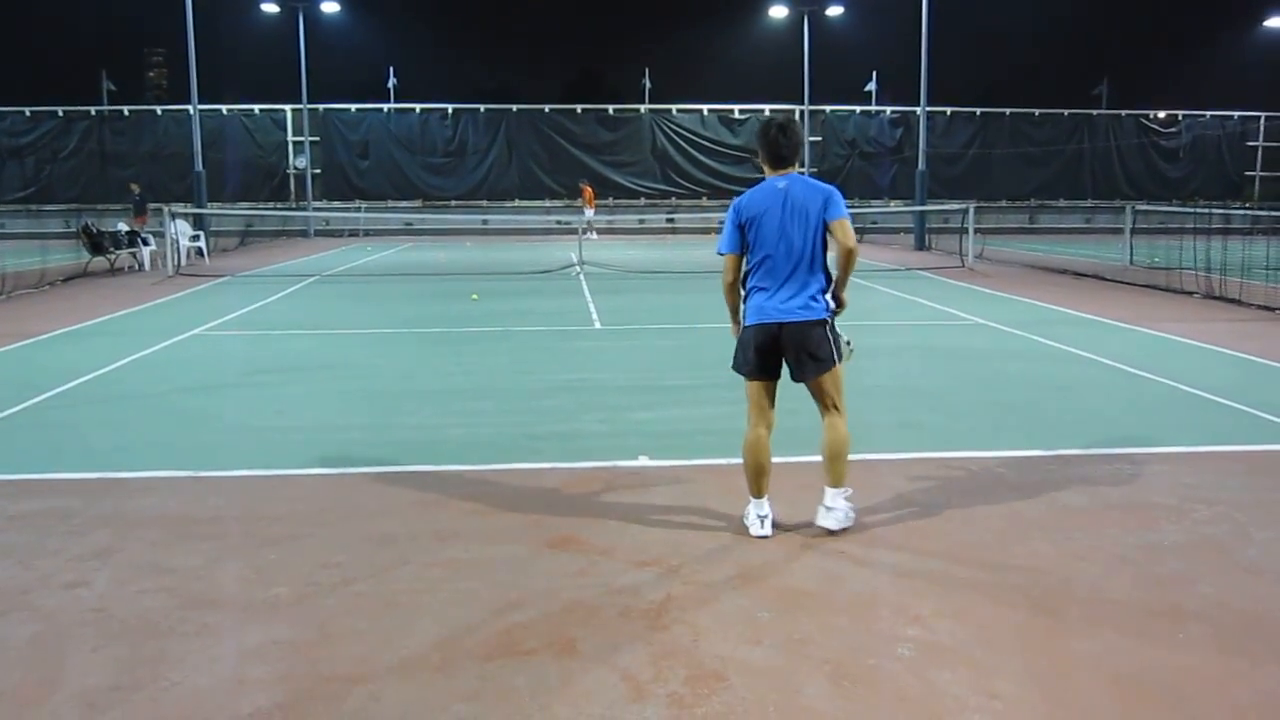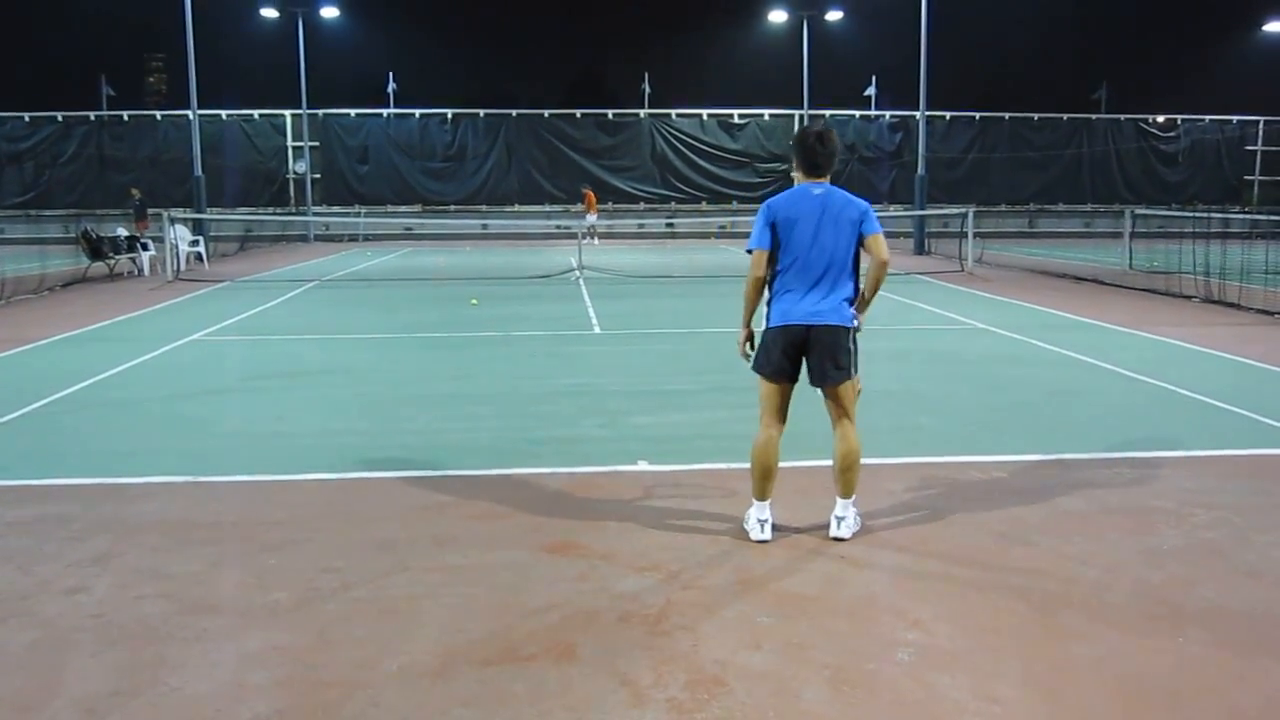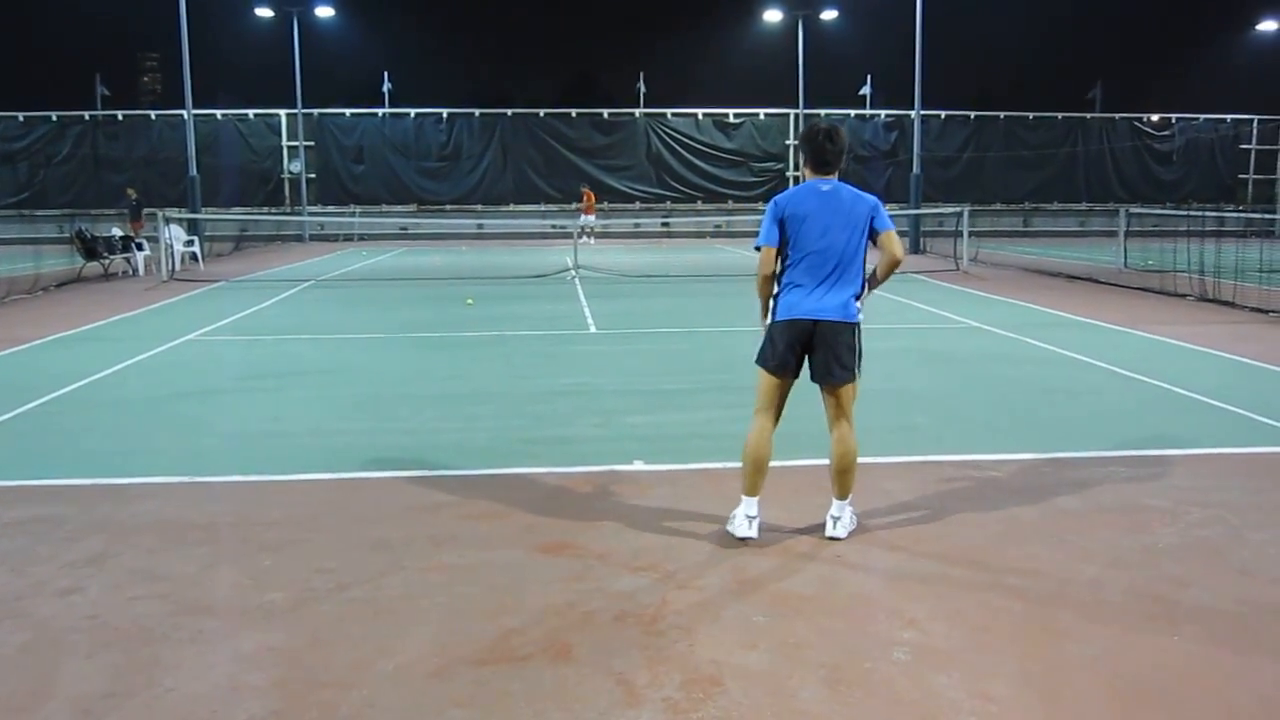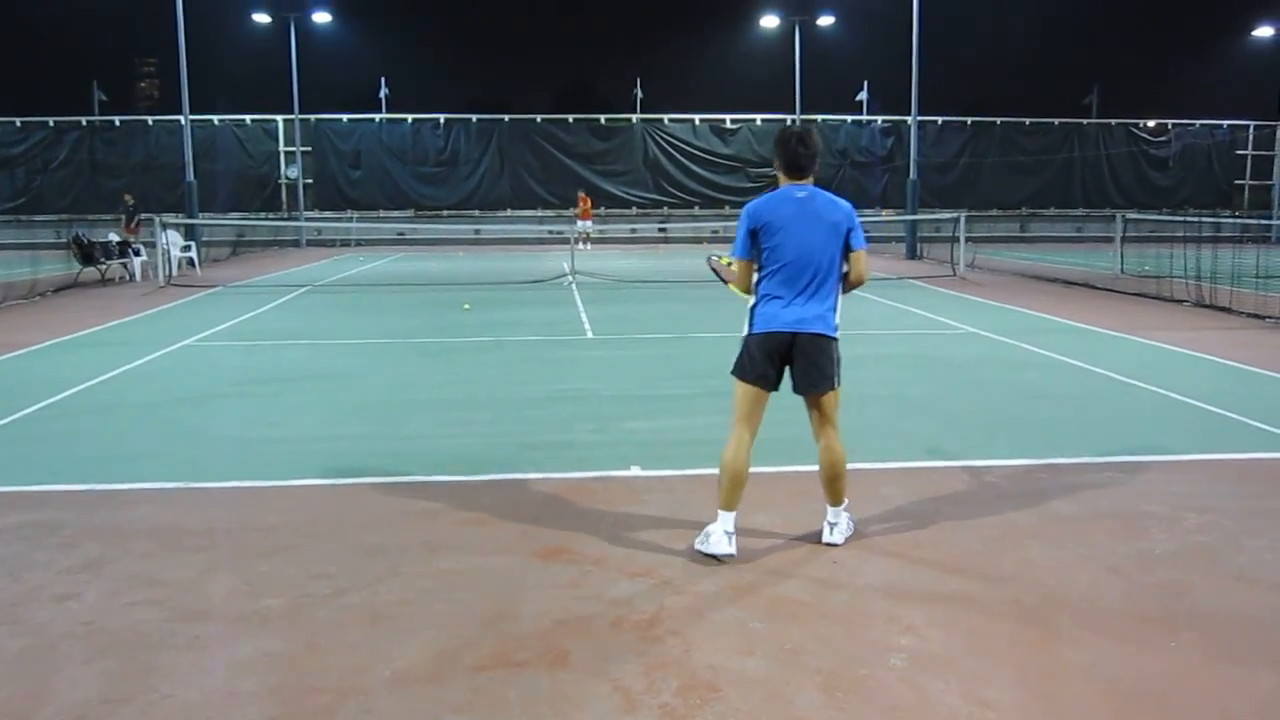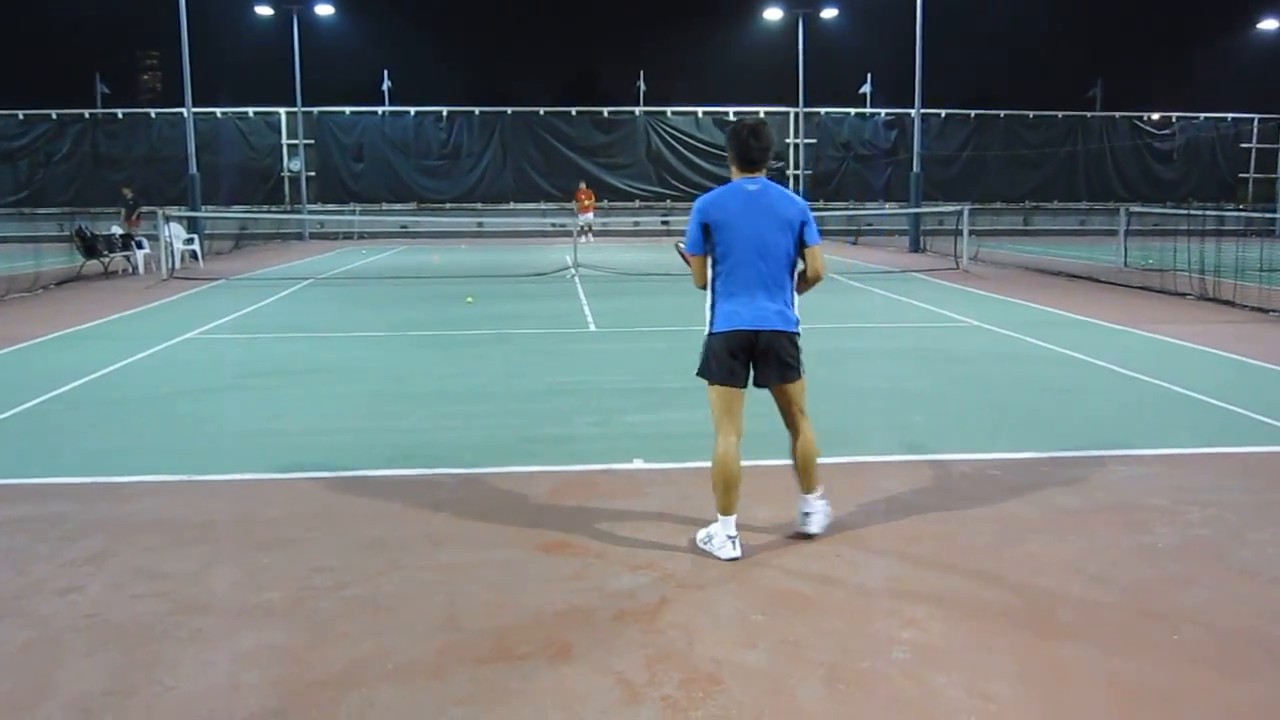
dt=0.3s
person 1, frame 1
left shoulder: (742, 205)
right shoulder: (824, 194)
left elbow: (730, 276)
right elbow: (847, 244)
left wrist: (736, 319)
right wrist: (839, 289)
left hip: (758, 323)
right hip: (810, 319)
left knee: (759, 422)
right knee: (833, 413)
left ankle: (759, 512)
right ankle: (834, 503)
person 1, frame 2
left shoulder: (774, 208)
right shoulder: (856, 208)
left elbow: (757, 273)
right elbow: (881, 258)
left wrist: (745, 323)
right wrist: (861, 305)
left hip: (783, 325)
right hip: (834, 326)
left knee: (770, 424)
right knee: (844, 422)
left ankle: (760, 515)
right ankle: (844, 514)
person 1, frame 3
left shoulder: (782, 204)
right shoulder: (867, 204)
left elbow: (766, 270)
right elbow: (894, 254)
left wrist: (765, 312)
right wrist: (867, 285)
left hip: (789, 319)
right hip: (840, 322)
left knee: (764, 418)
right knee: (841, 423)
left ankle: (747, 513)
right ankle: (840, 513)
person 1, frame 4
left shoulder: (756, 211)
right shoulder: (842, 211)
left elbow: (743, 280)
right elbow: (859, 275)
left hip: (767, 331)
right hip: (817, 333)
left knee: (742, 433)
right knee: (828, 431)
left ankle: (723, 531)
right ankle: (837, 519)
person 1, frame 5
left shoulder: (707, 206)
right shoulder: (794, 205)
left elbow: (700, 278)
right elbow: (815, 271)
left hip: (728, 329)
right hip: (780, 328)
left knee: (727, 433)
right knee: (799, 422)
left ankle: (725, 531)
right ankle: (812, 508)
